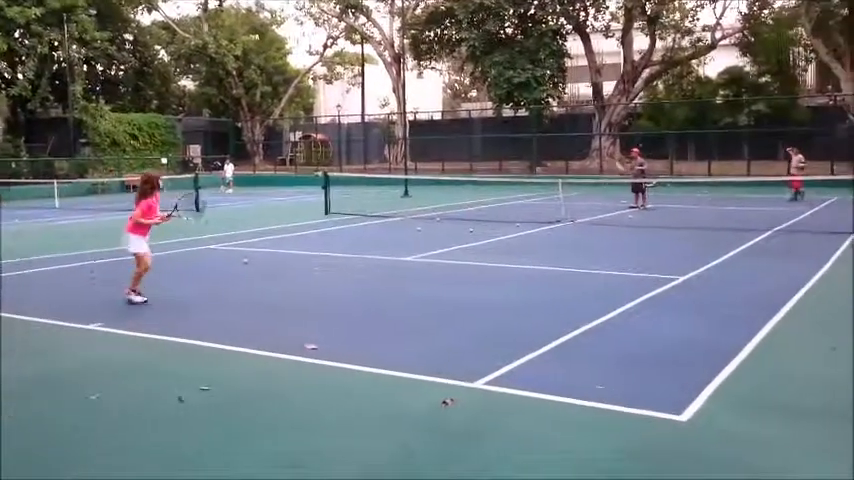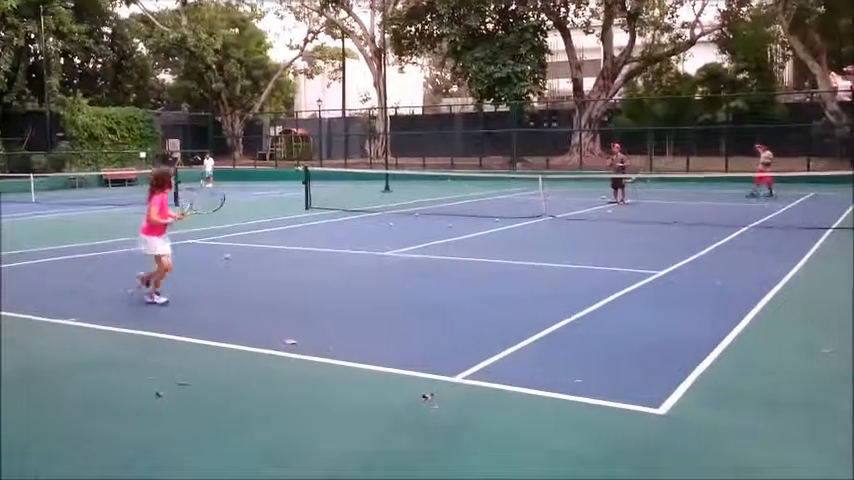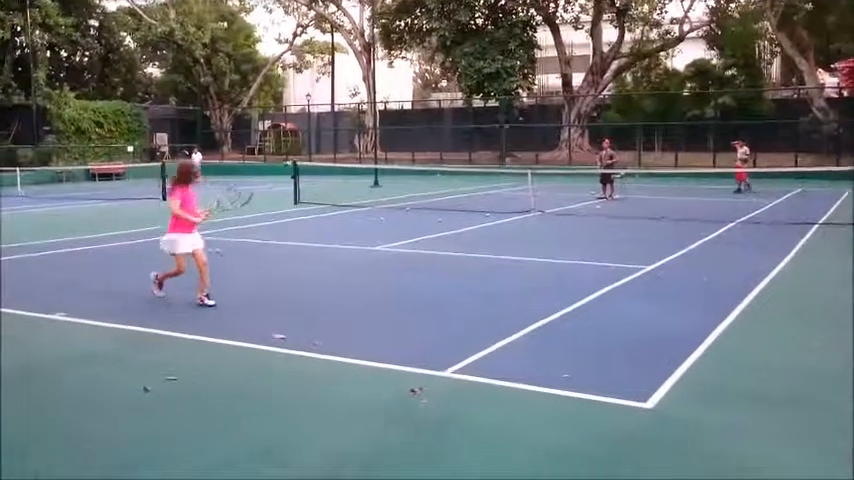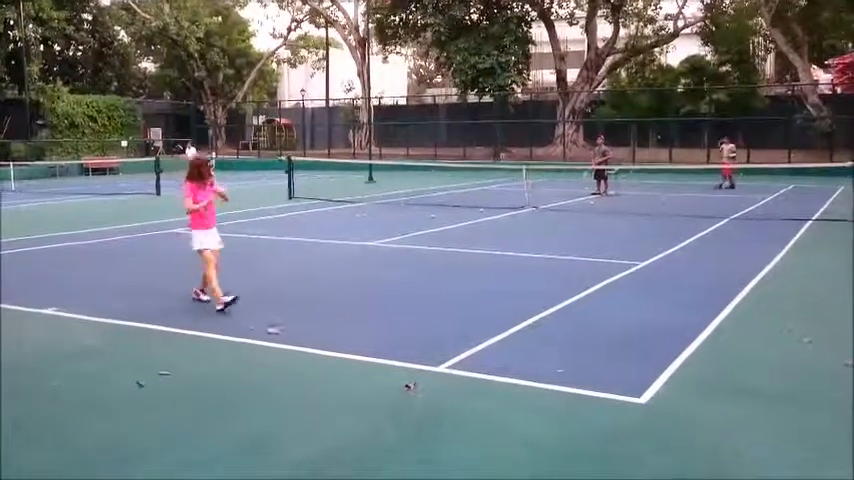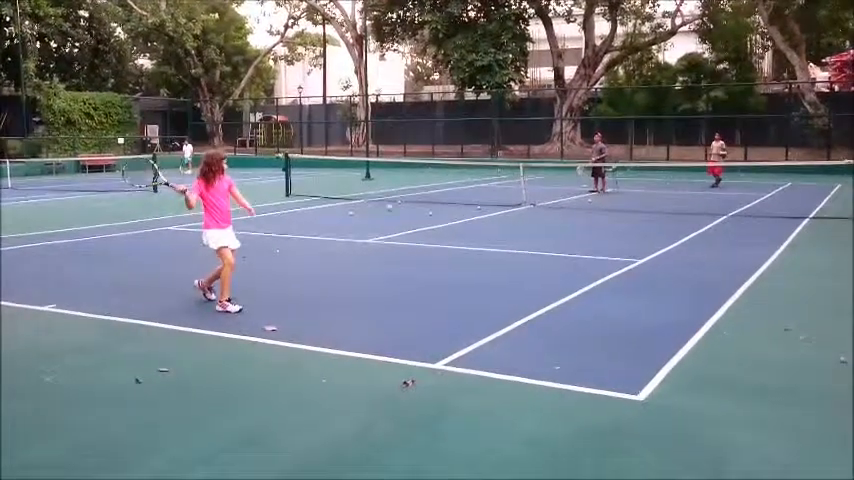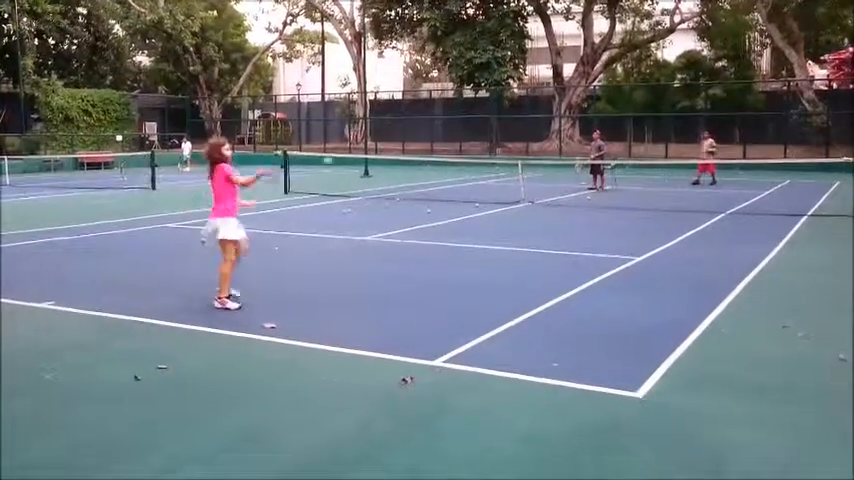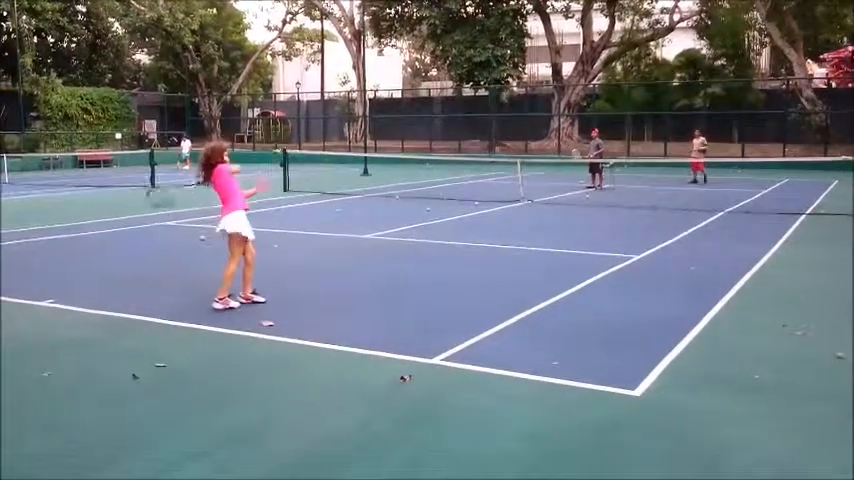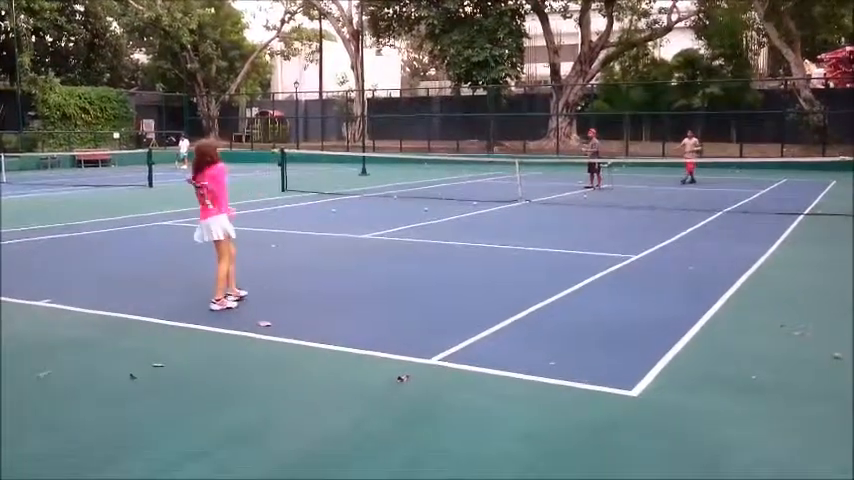
dt=0.3s
person 1, frame 1
left shoulder: (155, 196)
right shoulder: (146, 200)
left elbow: (155, 213)
right elbow: (135, 219)
left wrist: (162, 216)
right wrist: (152, 222)
left hip: (143, 234)
right hip: (135, 234)
left knee: (141, 264)
right knee: (146, 264)
left ankle: (134, 291)
right ankle: (131, 291)
person 1, frame 2
left shoulder: (164, 194)
right shoulder: (157, 196)
right elbow: (152, 218)
left wrist: (175, 215)
right wrist: (167, 221)
left hip: (160, 235)
right hip: (151, 235)
left knee: (167, 266)
right knee: (165, 266)
left ankle: (145, 277)
right ankle: (154, 293)
person 1, frame 3
left shoulder: (189, 189)
right shoulder: (178, 190)
right elbow: (175, 210)
left wrist: (200, 213)
right wrist: (193, 219)
left hip: (191, 233)
right hip: (178, 234)
left knee: (203, 262)
right knee: (180, 269)
left ankle: (203, 295)
right ankle: (158, 278)
person 1, frame 4
left shoulder: (211, 182)
right shoulder: (190, 185)
left elbow: (225, 198)
right elbow: (188, 210)
left wrist: (221, 192)
right wrist: (204, 203)
left hip: (211, 229)
right hip: (198, 230)
left knee: (214, 263)
right knee: (209, 262)
left ankle: (200, 290)
right ankle: (220, 299)
person 1, frame 5
left shoulder: (226, 180)
right shoulder: (201, 183)
left elbow: (238, 198)
right elbow: (191, 206)
left wrist: (247, 206)
right wrist: (185, 193)
left hip: (227, 228)
right hip: (213, 229)
left knee: (226, 264)
right knee: (229, 262)
left ankle: (204, 284)
right ankle: (223, 301)
person 1, frame 6
left shoulder: (224, 169)
right shoulder: (222, 167)
right elbow: (242, 182)
left wrist: (243, 203)
right wrist: (258, 175)
left hip: (229, 217)
right hip: (223, 219)
left knee: (241, 249)
right knee: (230, 258)
left ankle: (223, 288)
right ankle: (221, 298)
person 1, frame 7
left shoulder: (221, 174)
right shoulder: (221, 168)
right elbow: (236, 168)
left wrist: (254, 190)
left hip: (237, 216)
right hip: (234, 216)
left knee: (250, 256)
right knee: (235, 259)
left ankle: (247, 293)
right ankle: (221, 298)
person 1, frame 8
left shoulder: (198, 175)
right shoulder: (220, 167)
left elbow: (202, 200)
left hip: (208, 219)
right hip: (217, 218)
left knee: (230, 254)
right knee: (224, 258)
left ankle: (231, 290)
right ankle: (219, 299)
